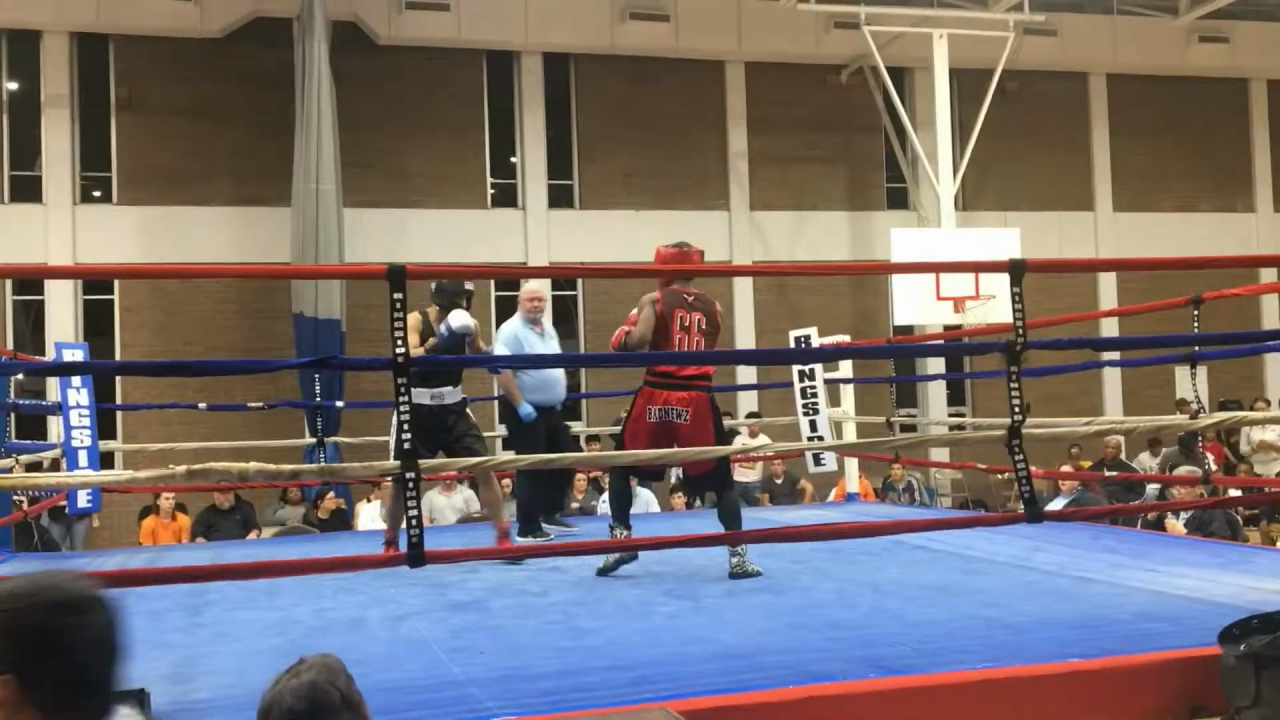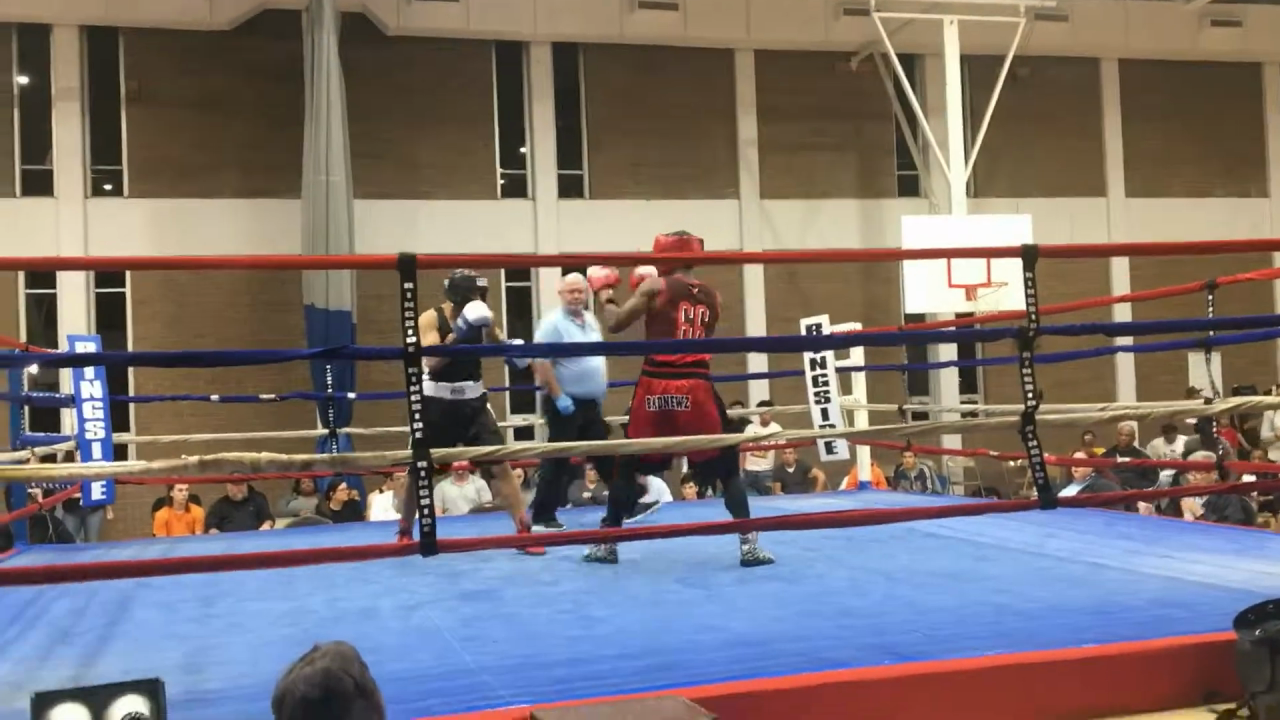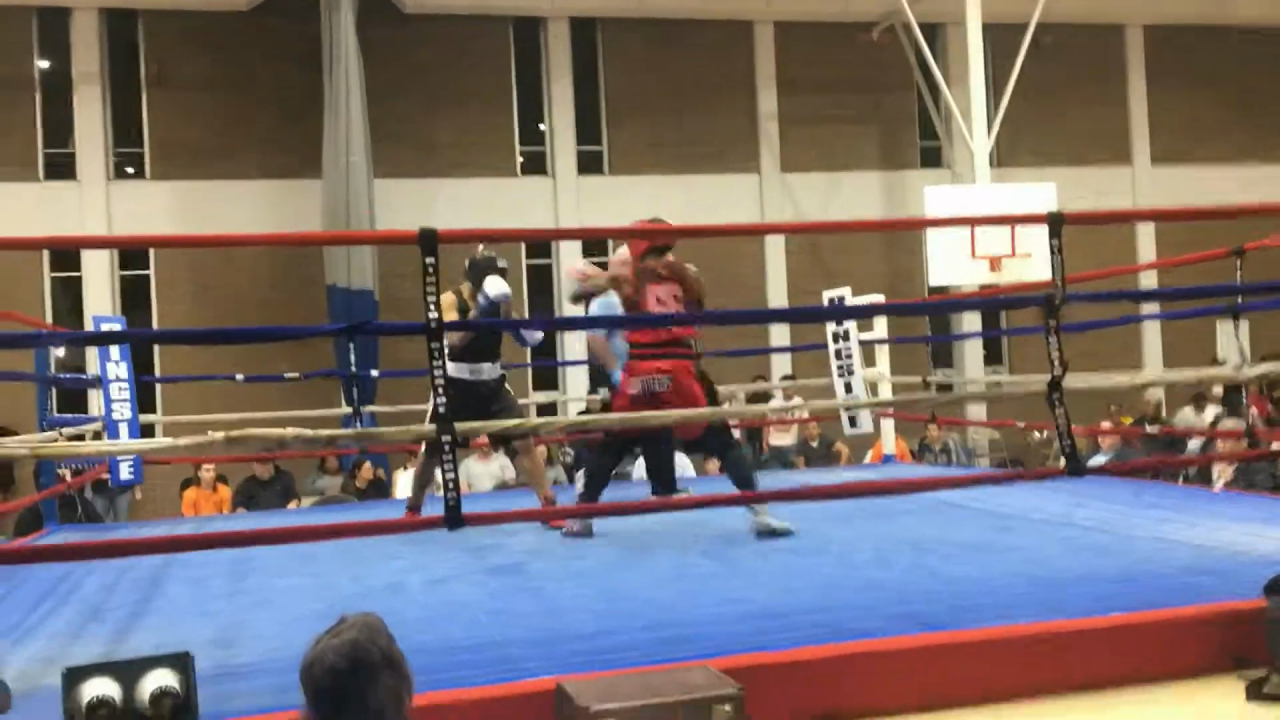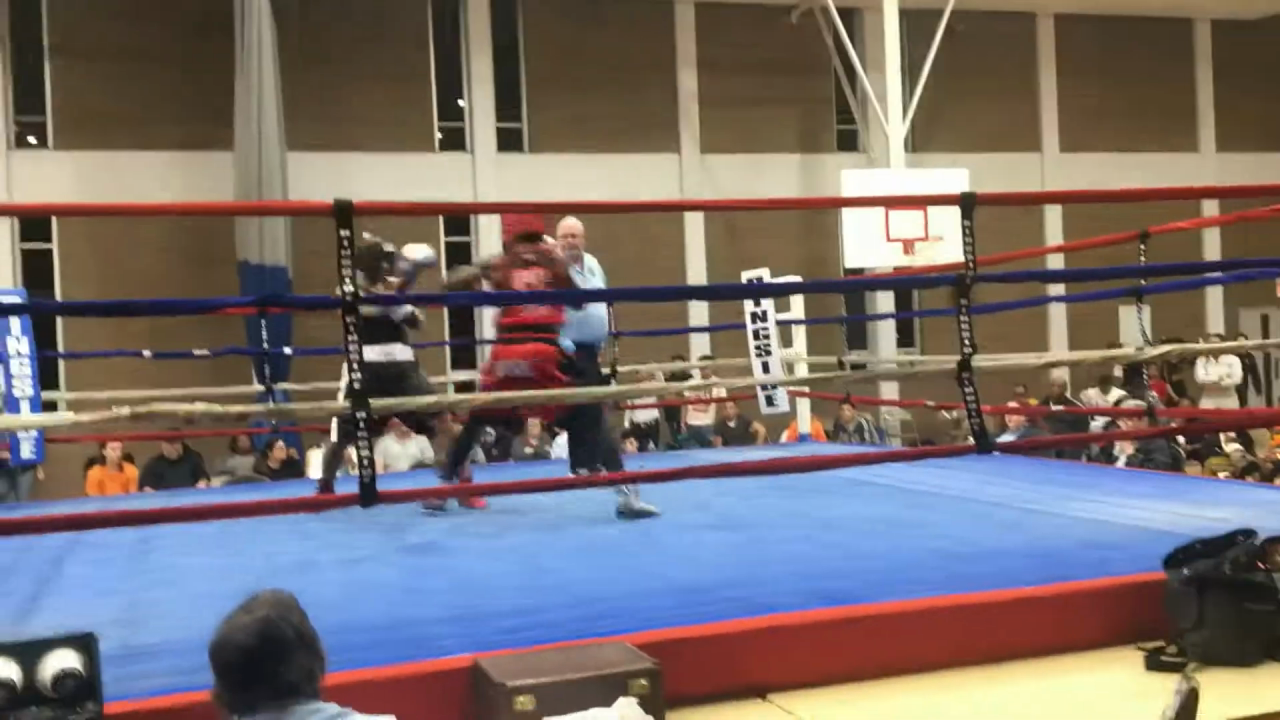
dt=0.2s
person 1, frame 1
left shoulder: (654, 299)
right shoulder: (714, 307)
left elbow: (641, 340)
left wrist: (622, 338)
left hip: (657, 396)
right hip: (697, 398)
left knee: (622, 468)
right knee: (720, 480)
left ankle: (622, 539)
right ankle: (738, 556)
person 1, frame 2
left shoulder: (654, 286)
right shoulder: (712, 296)
left elbow: (615, 325)
left wrist: (603, 293)
left hip: (656, 385)
right hip: (697, 387)
left knee: (626, 464)
right knee: (726, 467)
left ankle: (607, 542)
right ankle: (748, 543)
person 1, frame 3
left shoulder: (626, 273)
right shoulder: (687, 274)
right elbow: (699, 311)
left hip: (639, 370)
right hip: (680, 368)
left knee: (611, 445)
right knee: (723, 443)
left ankle: (582, 517)
right ankle: (759, 512)
person 1, frame 4
left shoulder: (499, 263)
right shoulder: (556, 260)
left elbow: (454, 283)
left hip: (508, 354)
right hip: (545, 351)
left knee: (476, 421)
right knee: (586, 421)
right ankle: (624, 493)
person 2, frame 1
left shoulder: (465, 322)
right shoulder: (415, 321)
left elbow: (482, 356)
right wrist: (439, 338)
left hip: (453, 407)
right hip: (417, 408)
left knee: (484, 470)
left ankle: (503, 537)
right ankle: (391, 543)
person 2, frame 2
left shoulder: (481, 317)
right shoulder: (431, 319)
left elbow: (500, 344)
right elbow: (432, 361)
right wrist: (458, 333)
left hip: (473, 401)
right hip: (436, 402)
left knee: (500, 466)
left ankle: (524, 531)
right ankle: (405, 533)
person 2, frame 3
left shoulder: (500, 298)
right shoulder: (450, 300)
left elbow: (517, 331)
right elbow: (455, 340)
left wrist: (527, 333)
right wrist: (480, 310)
left hip: (491, 382)
right hip: (457, 383)
left knee: (523, 442)
right knee: (432, 452)
left ankle: (549, 506)
right ankle: (413, 508)
person 2, frame 4
left shoulder: (395, 285)
left elbow: (417, 324)
right elbow: (373, 307)
left wrist: (410, 312)
right wrist: (406, 276)
left hip: (402, 366)
right hip: (366, 368)
left knee: (439, 422)
right knee: (342, 438)
right ankle: (325, 487)
person 3, frame 1
left shoulder: (549, 329)
right shoulder: (511, 330)
right elbow: (502, 372)
left wrist: (558, 400)
right wrist: (520, 405)
left hip: (549, 409)
right hip: (524, 411)
right knee: (531, 469)
left ankle: (552, 515)
right ankle: (528, 527)
person 3, frame 2
left shoulder: (590, 321)
right shoulder: (553, 323)
right elbow: (541, 363)
left wrist: (600, 391)
right wrist: (559, 397)
left hip: (590, 403)
right hip: (566, 404)
left knee: (606, 457)
right knee: (558, 461)
right ankle: (541, 516)
person 3, frame 3
left shoulder: (642, 293)
right shoulder: (606, 296)
right elbow: (595, 337)
right wrist: (614, 370)
left hip: (644, 374)
right hip: (624, 375)
left knee: (656, 431)
right knee: (622, 433)
left ankle: (663, 486)
right ankle: (591, 478)
person 3, frame 4
left shoulder: (592, 264)
left elbow: (602, 302)
left wrist: (604, 336)
right wrist: (559, 339)
left hip: (590, 347)
right hip: (569, 348)
left knee: (590, 403)
right knee: (588, 404)
left ankle: (582, 462)
right ankle: (607, 460)
